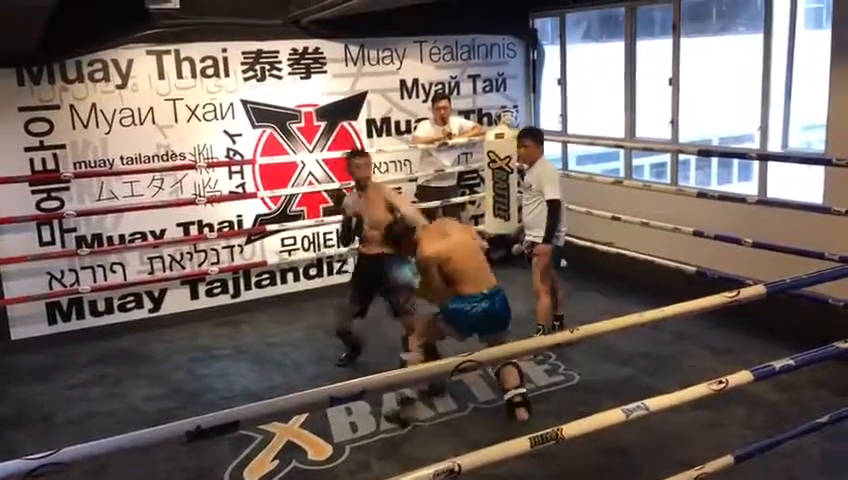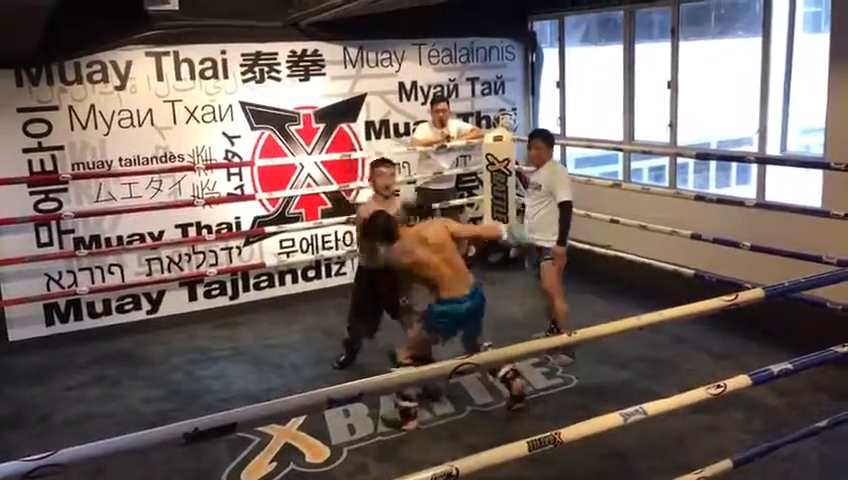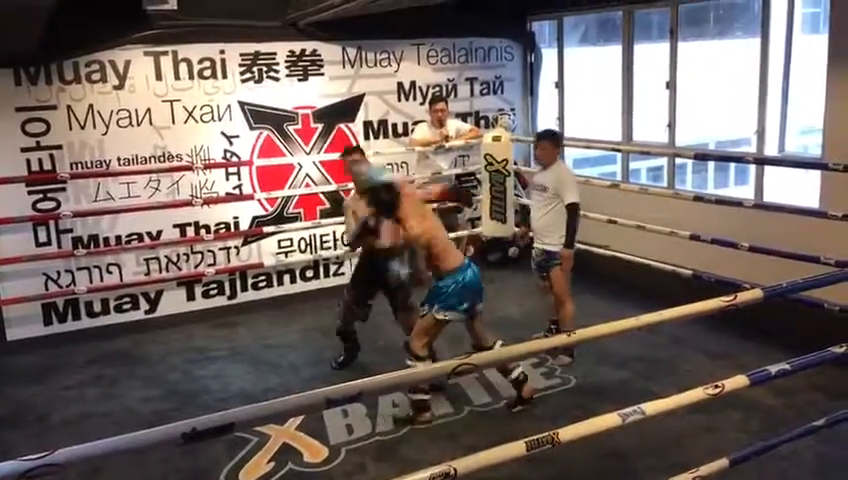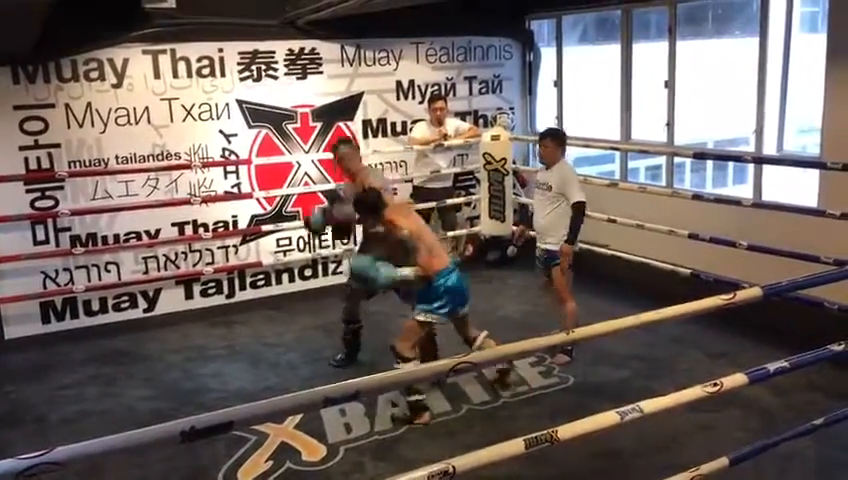
dt=0.2s
person 1, frame 1
left shoulder: (425, 252)
right shoulder: (450, 223)
left elbow: (437, 294)
right elbow: (481, 246)
left wrist: (411, 280)
left hip: (467, 305)
right hip: (496, 299)
left knee: (416, 338)
left ankle: (406, 407)
right ankle: (519, 405)
person 1, frame 2
left shoulder: (400, 255)
right shoulder: (437, 224)
left elbow: (384, 255)
right elbow: (481, 232)
right wrist: (509, 233)
left hip: (449, 308)
right hip: (474, 296)
left knee: (403, 356)
right knee: (474, 346)
left ankle: (407, 417)
right ankle: (512, 380)
person 1, frame 3
left shoulder: (415, 232)
right shoulder: (410, 196)
left hip: (453, 282)
right hip: (469, 273)
left knee: (416, 344)
right knee: (480, 335)
left ankle: (422, 409)
right ankle: (522, 385)
person 1, frame 4
left shoulder: (404, 230)
right shoulder: (388, 203)
left elbow: (426, 270)
right elbow: (363, 179)
left wrist: (393, 275)
left hip: (442, 284)
right hip: (450, 278)
left knee: (403, 345)
right knee: (465, 328)
left ankle: (419, 411)
right ankle: (502, 366)
person 2, frame 1
left shoulder: (546, 171)
right shoulder: (531, 170)
left elbow: (554, 207)
left wrist: (546, 242)
right wrist: (526, 236)
left hip: (546, 239)
right hip: (535, 237)
left knee: (541, 288)
right knee: (550, 283)
right ankle: (557, 323)
person 2, frame 2
left shoulder: (557, 173)
right shoulder: (533, 173)
left elbow: (565, 209)
left wrist: (561, 244)
left hip: (551, 243)
right hip: (535, 241)
left knee: (554, 292)
right knee: (547, 288)
right ankle: (554, 329)
person 2, frame 3
left shoulder: (563, 174)
right shoulder: (539, 174)
left elbow: (573, 211)
left wrist: (568, 246)
right wrist: (525, 225)
left hip: (557, 246)
right hip: (540, 244)
left knee: (562, 295)
right knee: (549, 289)
left ankle: (568, 345)
right ankle: (554, 328)
person 2, frame 4
left shoulder: (566, 173)
right shoulder: (543, 172)
left elbow: (579, 209)
left wrist: (570, 242)
right wrist: (525, 225)
left hip: (560, 245)
right hip: (544, 243)
left knee: (564, 294)
right knee: (556, 289)
left ankle: (568, 345)
right ankle: (570, 328)
person 3, frame 1
left shoulder: (385, 194)
right shoulder: (348, 203)
left elbow: (413, 216)
right elbow: (344, 242)
right wrist: (347, 232)
left hip: (390, 262)
right hip: (365, 265)
left knee: (411, 324)
right knee: (342, 325)
right ankle: (353, 348)
person 3, frame 2
left shoulder: (399, 207)
right shoulder: (365, 210)
left hip: (394, 275)
right hip: (368, 278)
right knee: (356, 332)
right ankle: (350, 353)
person 3, frame 3
right shoulder: (350, 203)
right elbow: (353, 243)
left hip: (394, 257)
right hip: (369, 261)
left knee: (410, 323)
right knee: (345, 316)
right ankle: (350, 352)
person 3, frame 4
left shoulder: (373, 177)
right shoulder: (348, 190)
right elbow: (344, 232)
right wrist: (336, 217)
left hip: (392, 243)
right hip: (370, 245)
right knee: (351, 300)
left ankle: (431, 360)
right ankle: (350, 351)
person 4, frame 1
left shoulder: (457, 122)
right shoulder: (425, 126)
left elbow: (480, 130)
right elbow: (416, 141)
left wrist: (459, 137)
right wrist: (440, 136)
left hip: (450, 186)
right hip: (428, 185)
person 4, frame 2
left shoulder: (455, 125)
right shoulder: (424, 128)
left elbow: (478, 133)
right elbow: (415, 143)
left wrist: (458, 140)
right wrist: (438, 139)
left hip: (448, 186)
right hip: (426, 187)
person 4, frame 3
left shoulder: (454, 125)
right shoulder: (422, 128)
left elbow: (477, 133)
right elbow: (413, 143)
left wrist: (456, 140)
right wrist: (438, 139)
left knee: (453, 226)
left ankle: (459, 252)
person 4, frame 4
left shoulder: (453, 124)
right shoulder: (421, 126)
left elbow: (476, 131)
right elbow: (412, 142)
left wrist: (455, 139)
right wrist: (436, 138)
left hip: (445, 185)
right hip: (422, 186)
left knee: (451, 225)
left ankle: (456, 253)
